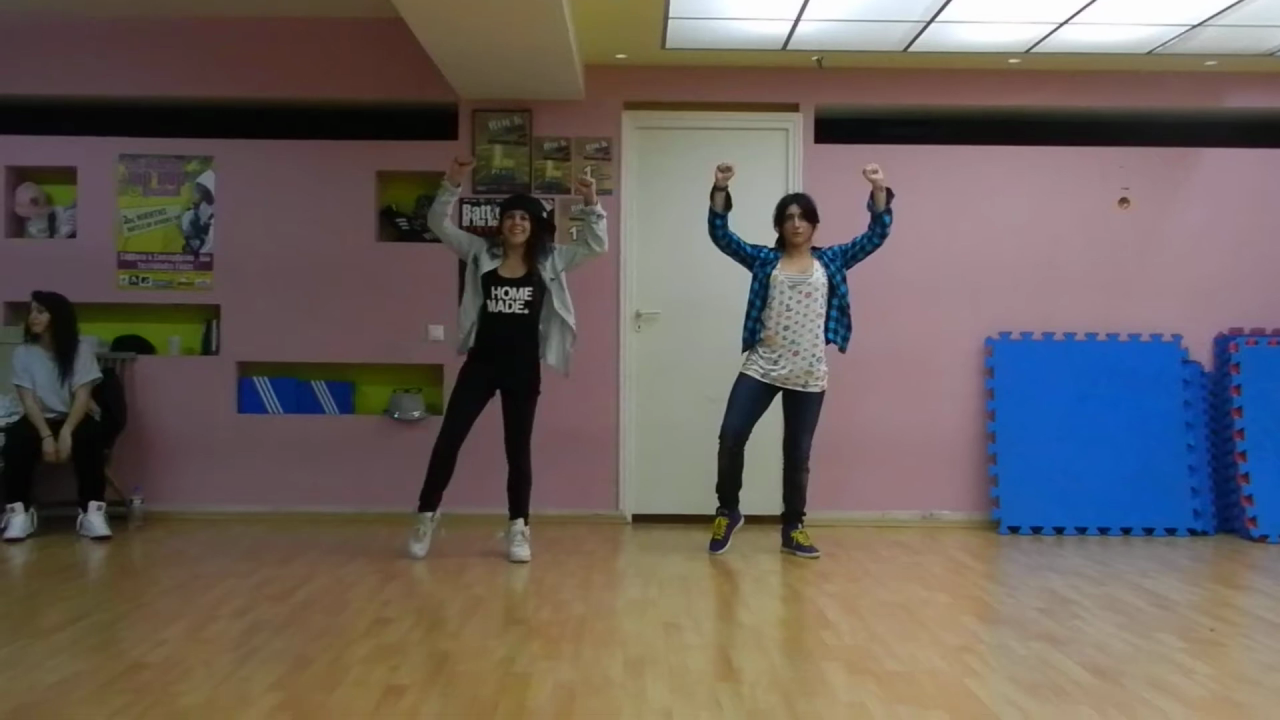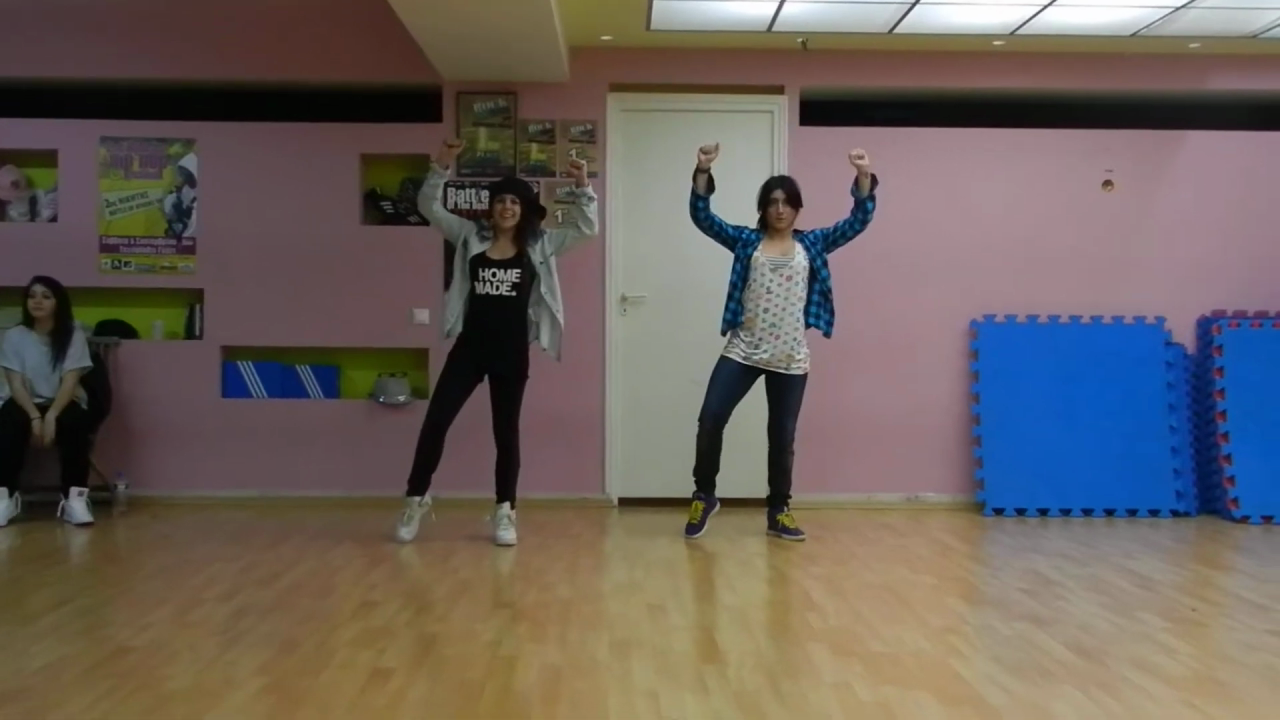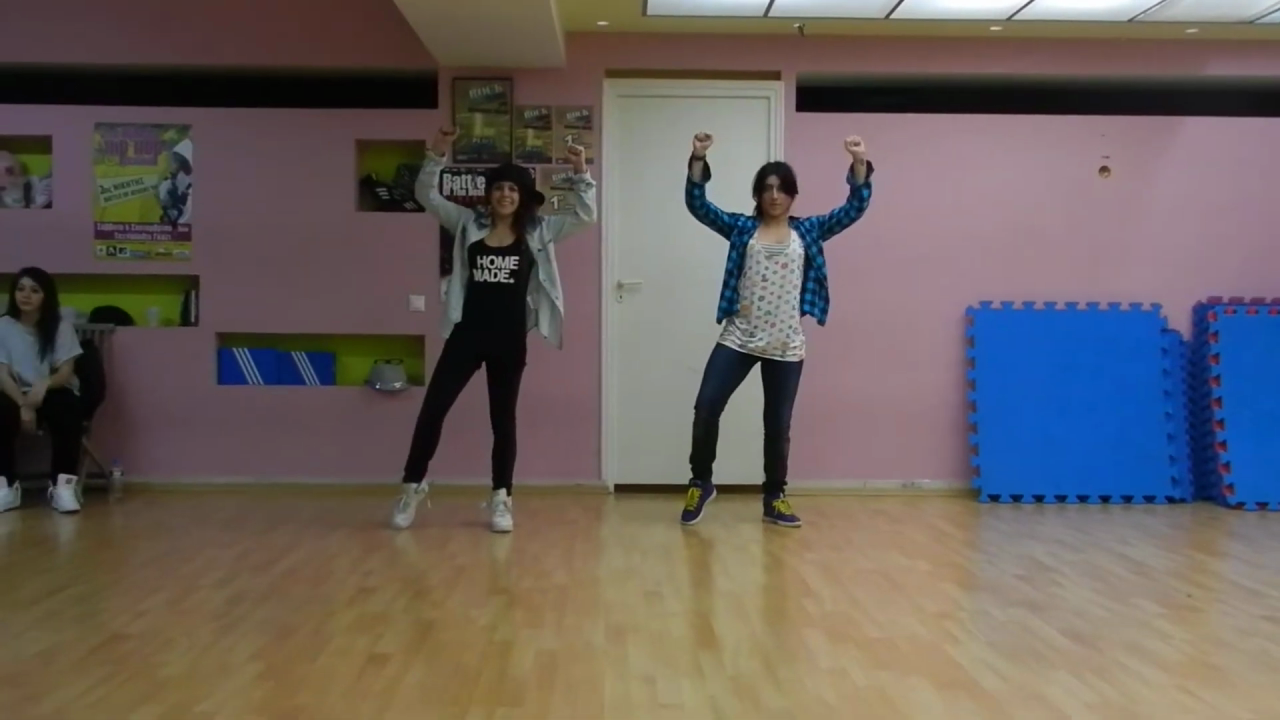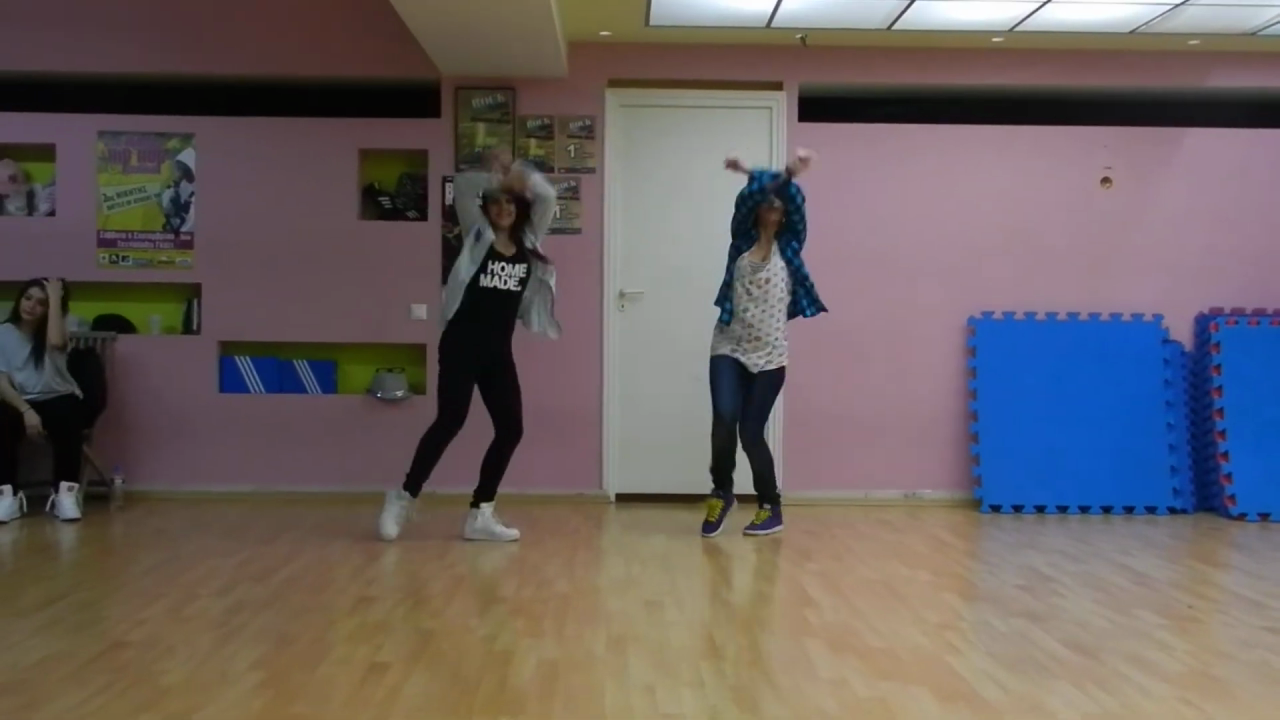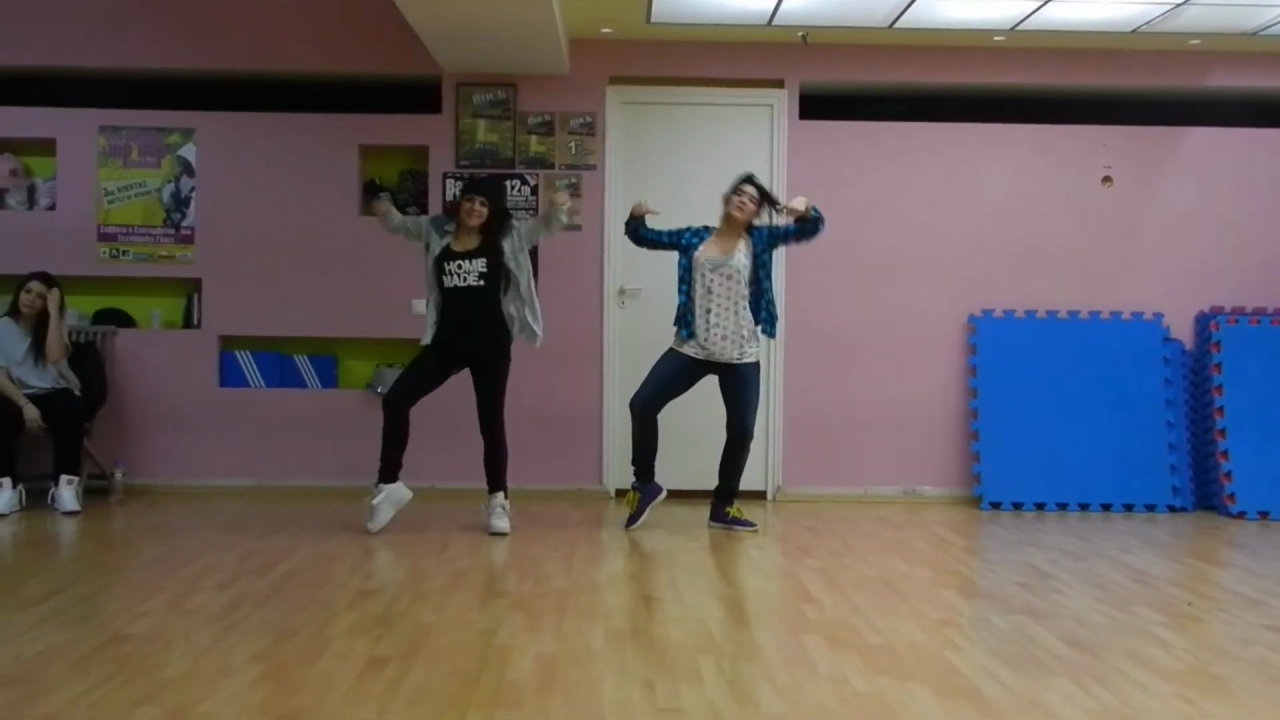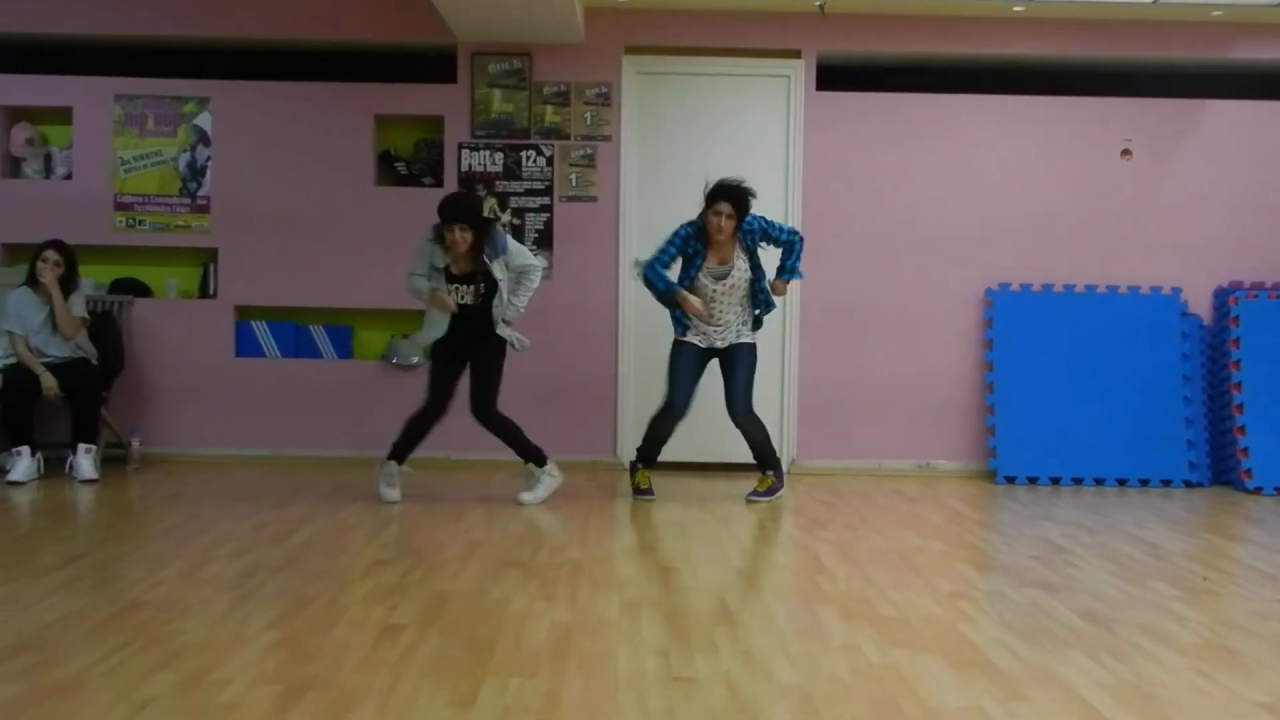
dt=0.7s
person 1, frame 1
left shoulder: (549, 260)
right shoulder: (481, 253)
left elbow: (596, 245)
right elbow: (439, 224)
left wrist: (591, 204)
right wrist: (452, 185)
left hip: (523, 367)
right hip: (481, 362)
left knee: (518, 449)
right knee: (448, 438)
left ankle: (518, 529)
right ankle: (427, 516)
person 1, frame 2
left shoulder: (539, 245)
right shoulder: (471, 237)
left elbow: (586, 228)
right elbow: (429, 207)
left wrist: (582, 187)
right wrist: (441, 168)
left hip: (511, 351)
right hip: (470, 346)
left knee: (506, 432)
right knee: (435, 422)
left ankle: (505, 514)
right ankle: (416, 500)
person 1, frame 3
left shoulder: (538, 231)
right shoulder: (469, 224)
left elbow: (585, 214)
right elbow: (427, 195)
left wrist: (581, 173)
right wrist: (436, 156)
left hip: (509, 338)
right hip: (467, 333)
left knee: (503, 418)
right knee: (432, 408)
left ankle: (501, 500)
right ankle: (412, 487)
person 1, frame 4
left shoulder: (529, 240)
right shoulder: (477, 232)
left elbow: (548, 198)
right elbow: (461, 188)
left wrist: (523, 177)
right wrist: (496, 176)
left hip: (498, 351)
right hip: (461, 342)
left knee: (511, 429)
right knee: (450, 422)
left ankle: (481, 514)
right ankle: (403, 497)
person 1, frame 5
left shoulder: (507, 237)
right shoulder: (438, 232)
left elbow: (548, 225)
right elbow: (399, 226)
left wrist: (557, 207)
right wrist: (385, 210)
left hip: (490, 342)
right hip: (446, 340)
left knee: (491, 421)
right knee: (394, 401)
left ankle: (497, 503)
right ankle: (389, 487)
person 1, frame 6
left shoulder: (498, 243)
right shoulder: (433, 244)
left elbow: (532, 269)
right elbow: (416, 278)
left wrist: (510, 310)
right wrist: (433, 295)
left hip: (487, 333)
right hip: (448, 332)
left knee: (484, 409)
right knee: (435, 404)
left ankle: (542, 470)
right ankle: (393, 467)
person 2, frame 1
left shoulder: (831, 261)
right shoulder: (764, 259)
left elbow: (876, 235)
right elbow: (721, 235)
left wrist: (879, 190)
right wrist: (720, 189)
left hip: (809, 376)
right hip: (762, 368)
left knee: (798, 453)
right knee: (731, 437)
left ankle: (793, 529)
right ankle: (728, 512)
person 2, frame 2
left shoulder: (812, 244)
right shoulder: (746, 241)
left elbow: (858, 221)
right elbow: (702, 217)
left wrist: (863, 176)
right wrist: (703, 171)
left hip: (791, 359)
right hip: (743, 352)
left knee: (782, 437)
right knee: (710, 420)
left ankle: (778, 512)
right ankle: (704, 497)
person 2, frame 3
left shoulder: (808, 231)
right shoulder: (742, 228)
left elbow: (854, 208)
right elbow: (697, 204)
left wrist: (859, 162)
right wrist: (698, 158)
left hip: (786, 345)
right hip: (738, 338)
left knee: (778, 424)
right knee: (706, 407)
left ankle: (774, 498)
right ankle: (701, 484)
person 2, frame 4
left shoulder: (791, 241)
right shoulder: (743, 237)
left elbow: (795, 199)
right elbow: (750, 196)
right wrist: (786, 174)
left hip: (769, 357)
right hip: (728, 349)
left knee: (751, 432)
right knee: (725, 417)
left ankle: (770, 505)
right ankle: (721, 494)
person 2, frame 5
left shoulder: (760, 241)
right shoulder: (694, 238)
left elbow: (810, 230)
right elbow: (643, 237)
left wrist: (806, 211)
right wrist: (635, 218)
left hip: (740, 354)
right hip: (691, 348)
left knee: (742, 431)
right knee: (642, 405)
left ankle: (723, 505)
right ankle: (645, 485)
person 2, frame 6
left shoulder: (751, 228)
right shoulder: (688, 234)
left elbow: (793, 239)
right elbow: (651, 269)
left wrist: (786, 277)
right wrist: (677, 295)
left hip: (739, 337)
right hip: (694, 335)
left knee: (740, 409)
right knee: (676, 404)
left ankle: (771, 471)
right ankle: (642, 465)
person 3, frame 1
left shoulder: (81, 350)
right shoulder: (22, 353)
left elbow: (82, 396)
right elbow: (29, 401)
left wrist: (66, 432)
right wrist: (46, 436)
left hip: (75, 418)
right hip: (39, 419)
left knee: (89, 438)
left ankle: (93, 512)
person 3, frame 2
left shoulder: (73, 336)
left elbow: (70, 382)
left wrist: (51, 416)
right wrist: (34, 417)
left hip: (62, 404)
right hip: (26, 404)
left knee: (76, 423)
left ankle: (74, 498)
person 3, frame 3
left shoulder: (61, 326)
left elbow: (66, 372)
left wrist: (45, 383)
right wrist: (22, 403)
left hip: (53, 391)
left knee: (69, 410)
left ankle: (63, 485)
person 3, frame 4
left shoulder: (50, 332)
left elbow: (56, 342)
left wrist: (56, 299)
right wrist: (26, 411)
left hip: (56, 399)
left knee: (70, 415)
left ankle: (65, 493)
person 3, frame 5
left shoulder: (55, 324)
left elbow: (55, 356)
left wrist: (53, 310)
right wrist: (25, 405)
left hip: (54, 394)
left knee: (71, 409)
left ankle: (66, 486)
person 3, frame 6
left shoulder: (73, 295)
right shoulder: (17, 297)
left elbow: (69, 332)
right elbow: (19, 347)
left wrist: (54, 290)
right wrist: (43, 374)
left hip: (72, 364)
right hip: (36, 364)
left knee: (88, 378)
right knee: (12, 381)
left ankle: (84, 454)
right ankle: (24, 456)
